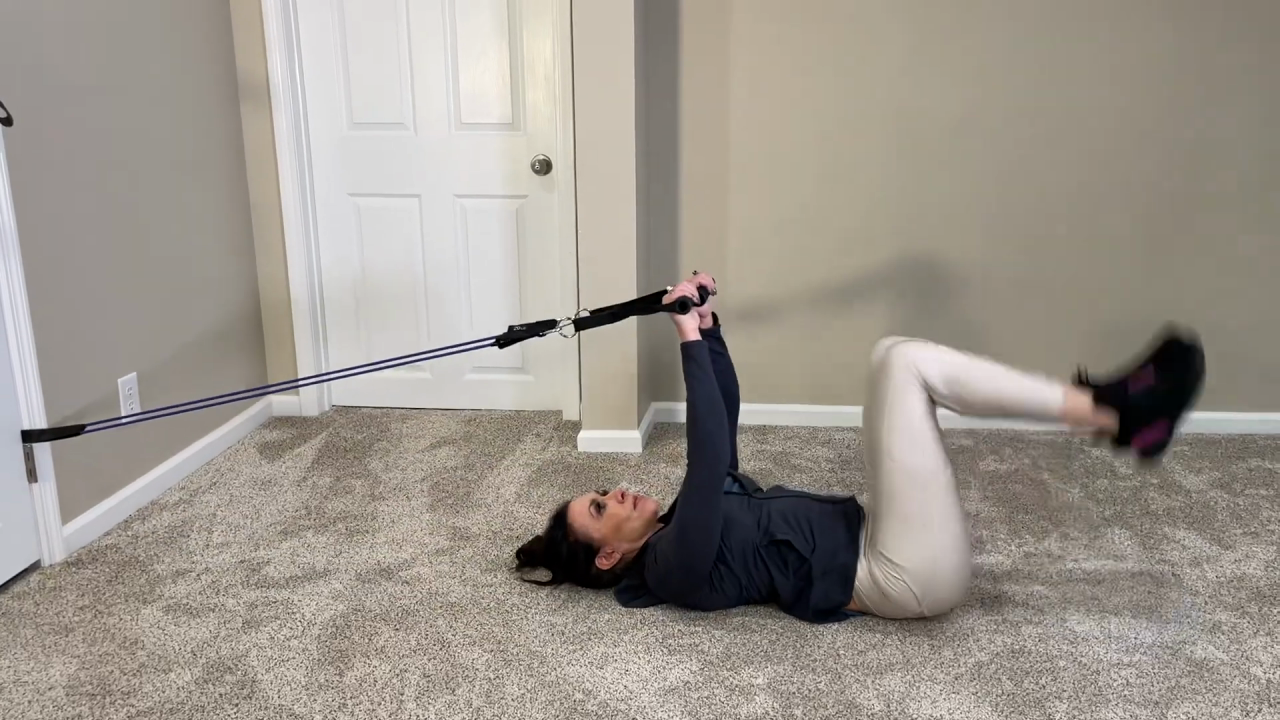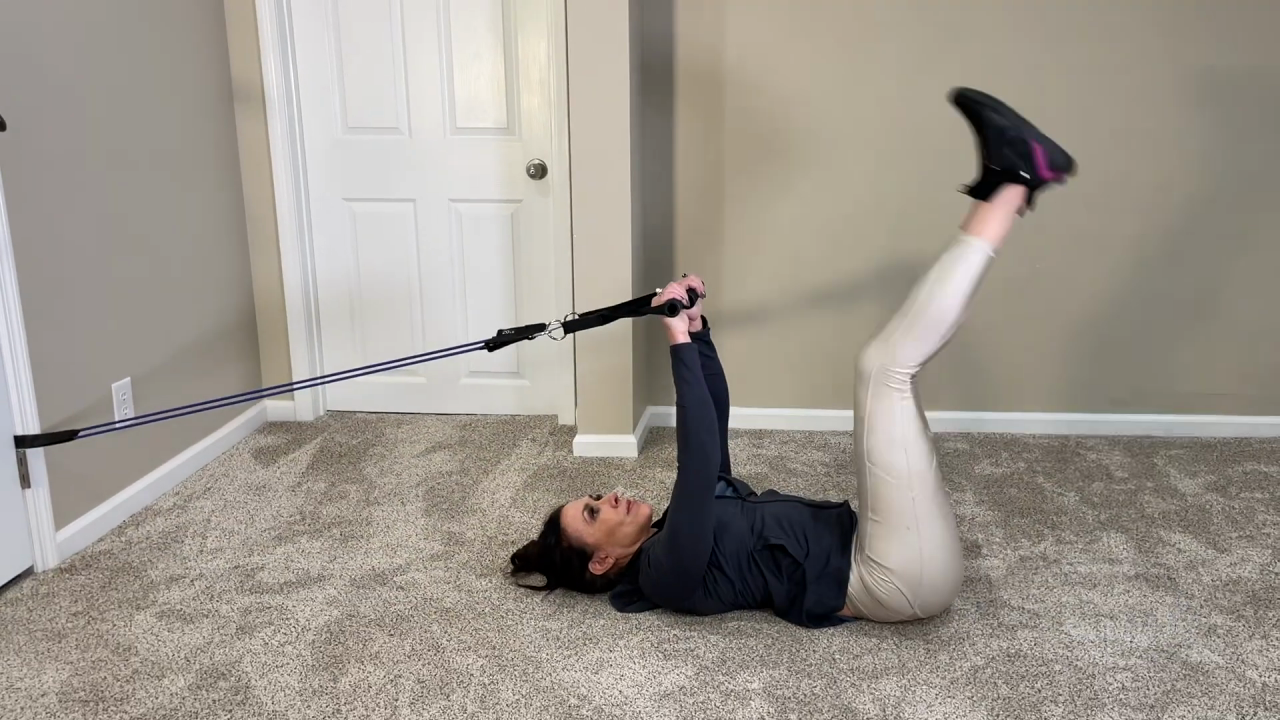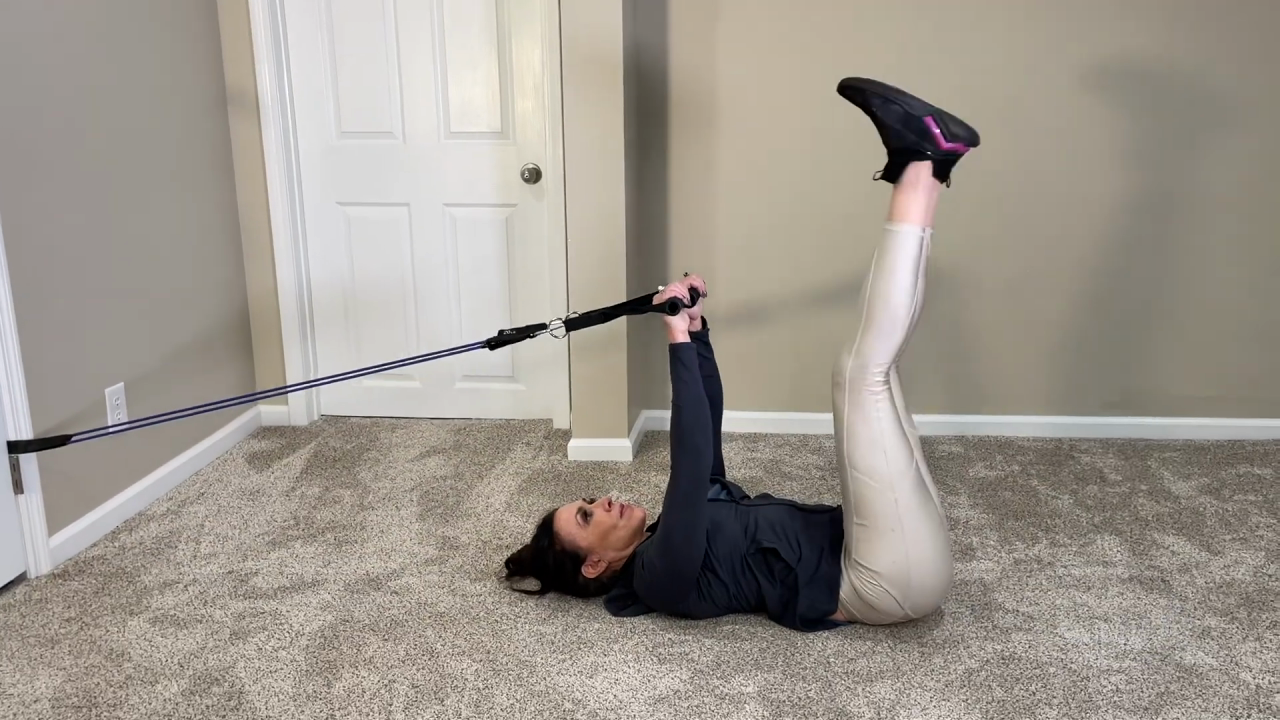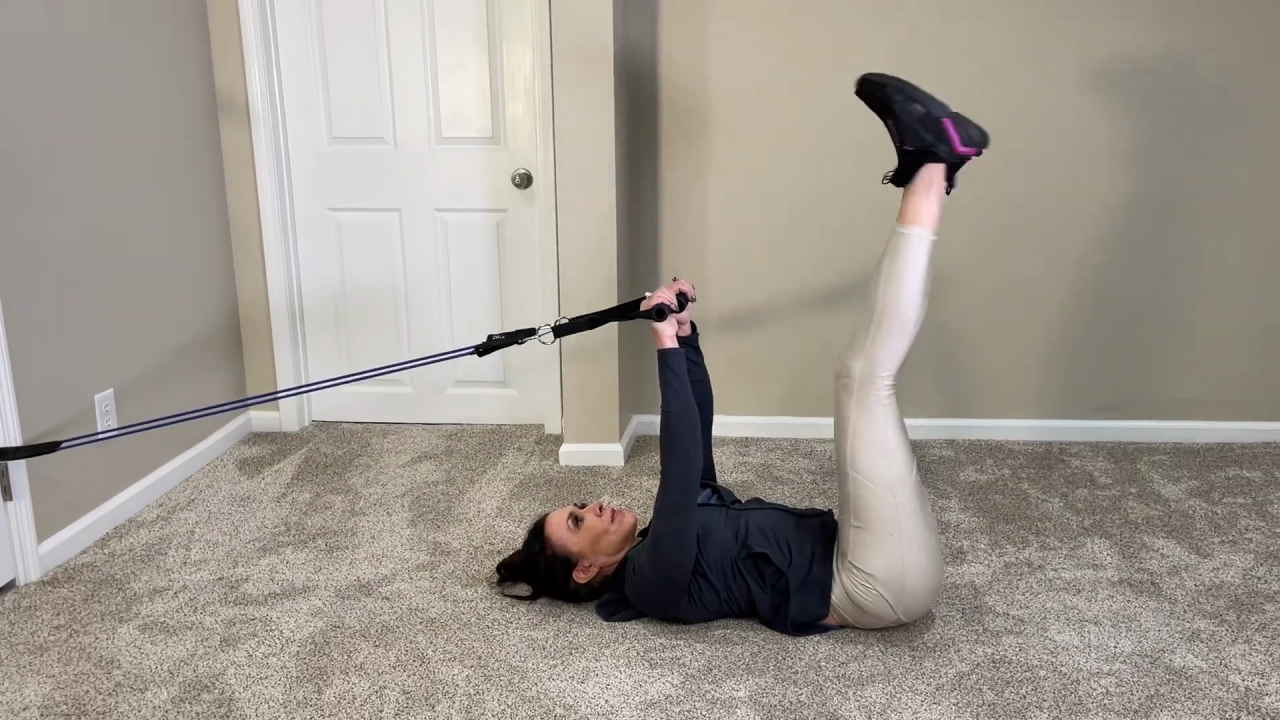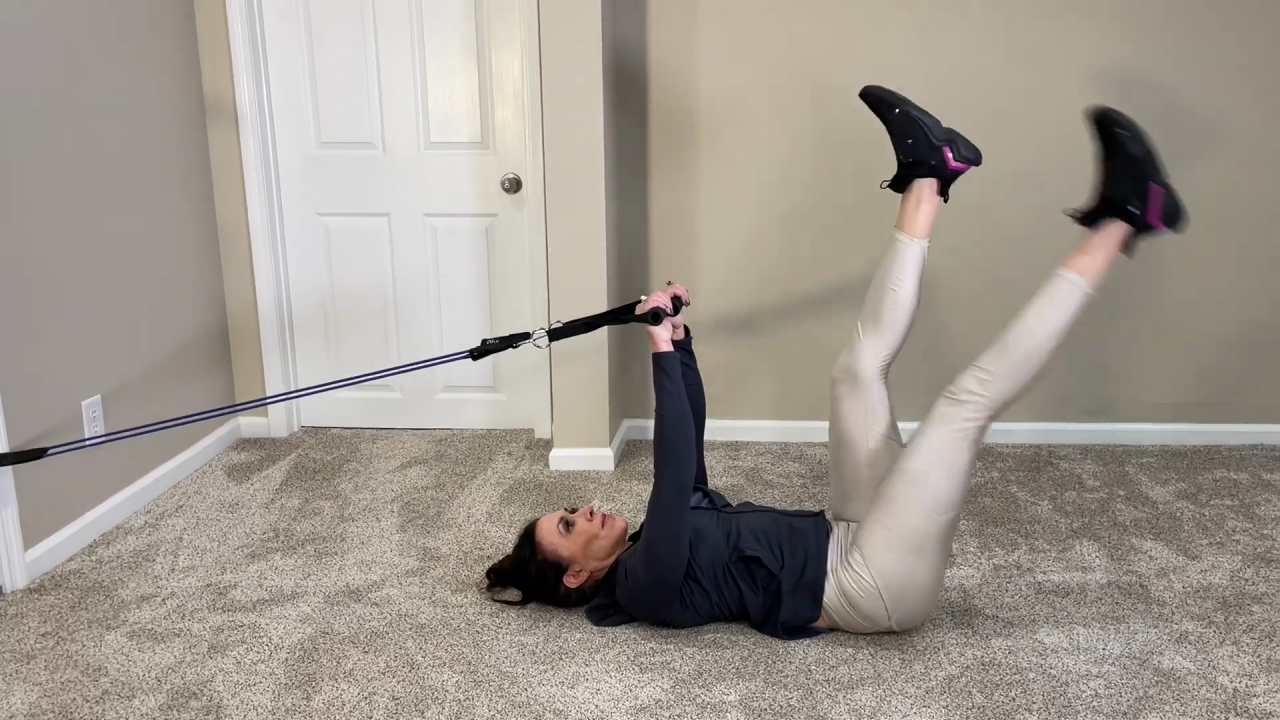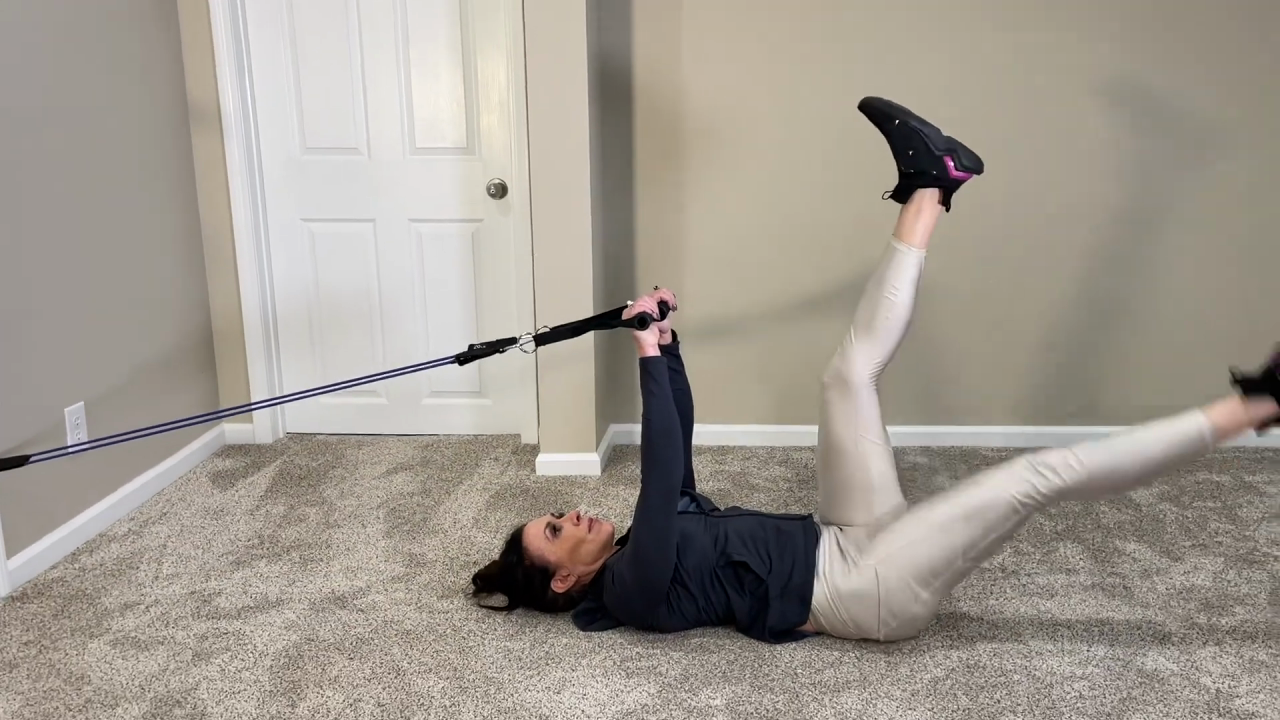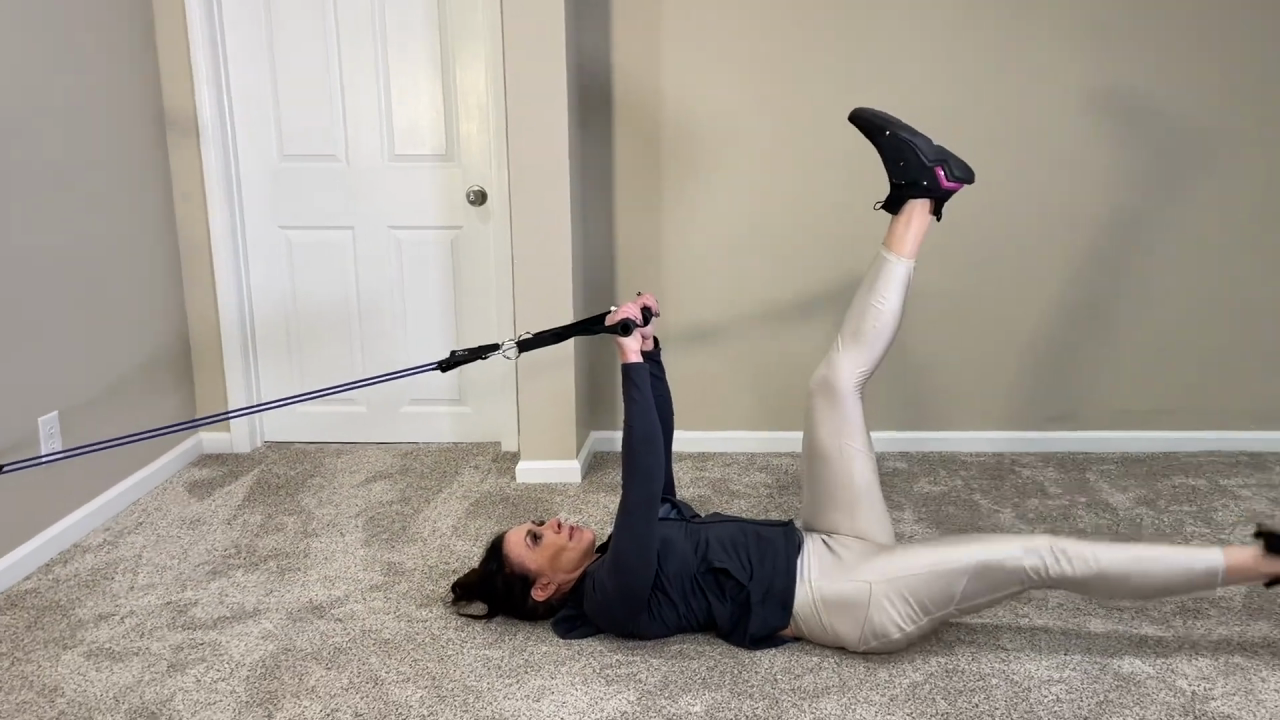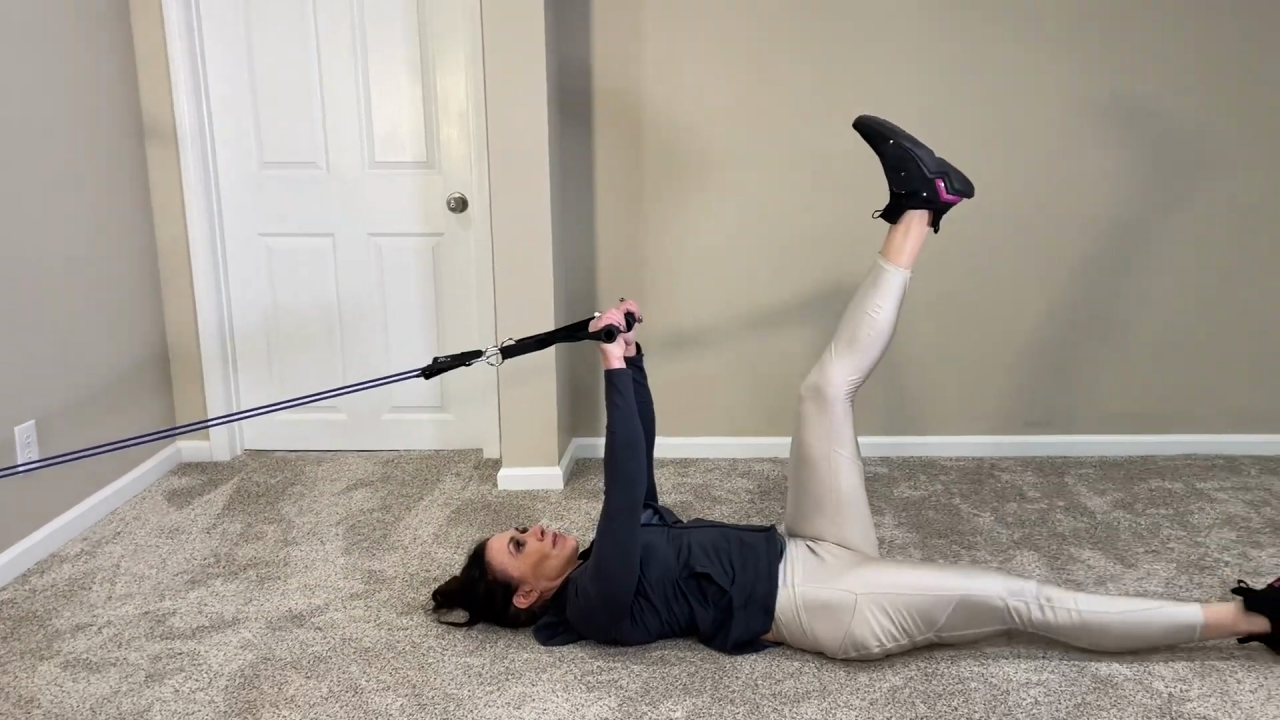
dt=0.3s
person 1, frame 1
left shoulder: (678, 537)
right shoulder: (679, 570)
left elbow: (717, 443)
right elbow: (708, 465)
left wrist: (702, 332)
right wrist: (688, 348)
left hip: (878, 543)
right hip: (906, 578)
left knee: (897, 359)
right knee: (902, 361)
left ankle: (1102, 404)
right ankle: (1106, 414)
person 1, frame 2
left shoulder: (676, 531)
right shoulder: (667, 572)
left elbow: (710, 433)
right elbow: (699, 456)
left wrist: (694, 330)
right wrist: (681, 348)
right hip: (906, 576)
left knee: (891, 367)
right knee: (888, 368)
left ankle: (1006, 188)
right ankle: (1012, 185)
person 1, frame 3
left shoulder: (670, 539)
right shoulder: (663, 577)
left elbow: (702, 455)
right elbow: (690, 460)
left wrist: (694, 331)
right wrist: (679, 346)
left hip: (873, 545)
right hip: (898, 582)
left knee: (871, 363)
right knee: (862, 370)
left ankle: (925, 171)
right ankle: (917, 163)
person 1, frame 4
left shoulder: (661, 546)
right shoulder: (654, 581)
left elbow: (695, 449)
right elbow: (680, 469)
left wrist: (685, 335)
right wrist: (667, 352)
left hip: (838, 546)
right hip: (885, 584)
left knee: (862, 368)
right knee: (869, 374)
left ankle: (928, 169)
right ankle: (927, 172)
person 1, frame 5
left shoulder: (655, 546)
right shoulder: (644, 584)
left elbow: (684, 440)
right elbow: (672, 468)
left wrist: (677, 338)
right wrist: (662, 355)
left hip: (842, 544)
right hip: (872, 585)
left knee: (862, 362)
right knee: (967, 399)
right ankle: (1115, 225)
person 1, frame 6
left shoulder: (642, 551)
right shoulder: (631, 589)
left elbow: (675, 451)
right elbow: (661, 475)
left wrist: (664, 344)
right wrist: (648, 363)
left hip: (841, 545)
right hip: (863, 593)
left knee: (850, 371)
right knee: (1038, 471)
left ankle: (926, 191)
person 1, frame 7
left shoulder: (622, 558)
right shoulder: (613, 597)
left elbow: (655, 468)
right elbow: (640, 483)
left wrist: (646, 351)
right wrist: (630, 368)
left hip: (828, 552)
right hip: (846, 599)
left knee: (836, 378)
right knee: (1039, 555)
left ankle: (918, 199)
person 1, frame 8
left shoulder: (603, 565)
right shoulder: (597, 603)
left elbow: (636, 476)
right elbow: (623, 489)
left wrist: (629, 358)
right wrist: (613, 373)
left hip: (808, 554)
right hip: (830, 607)
left knee: (828, 384)
right knee: (1023, 598)
left ankle: (917, 211)
